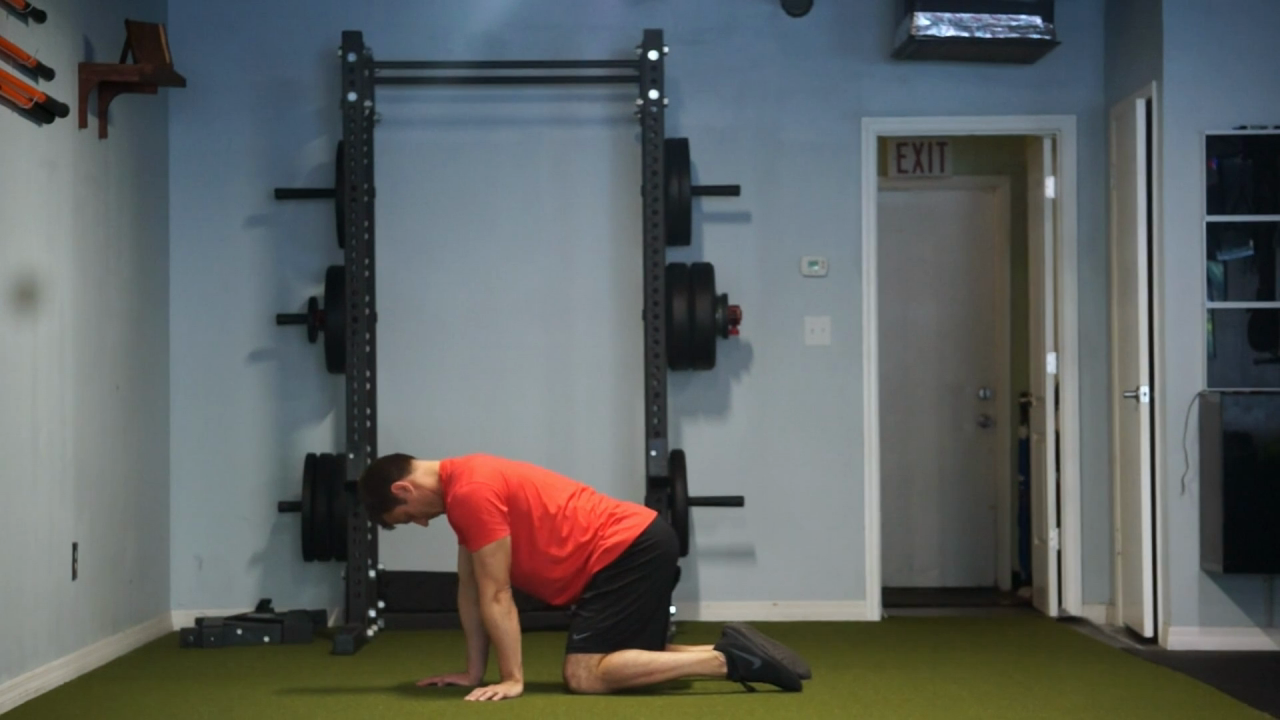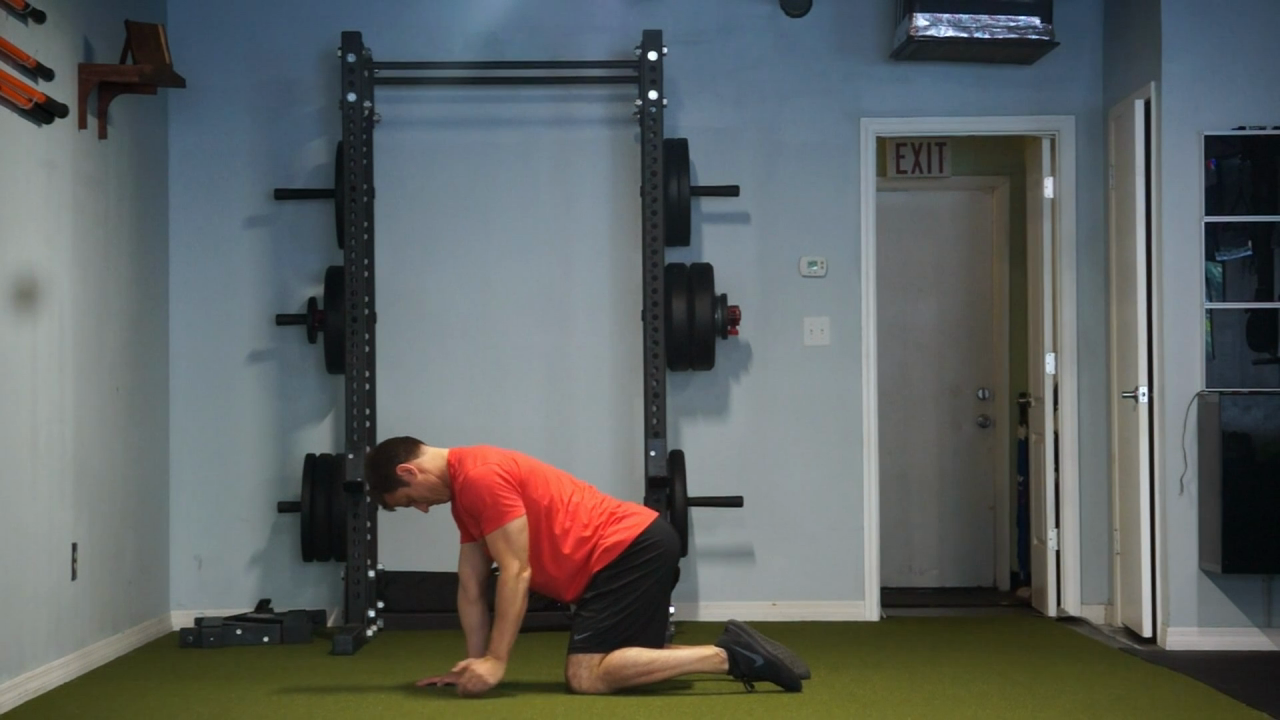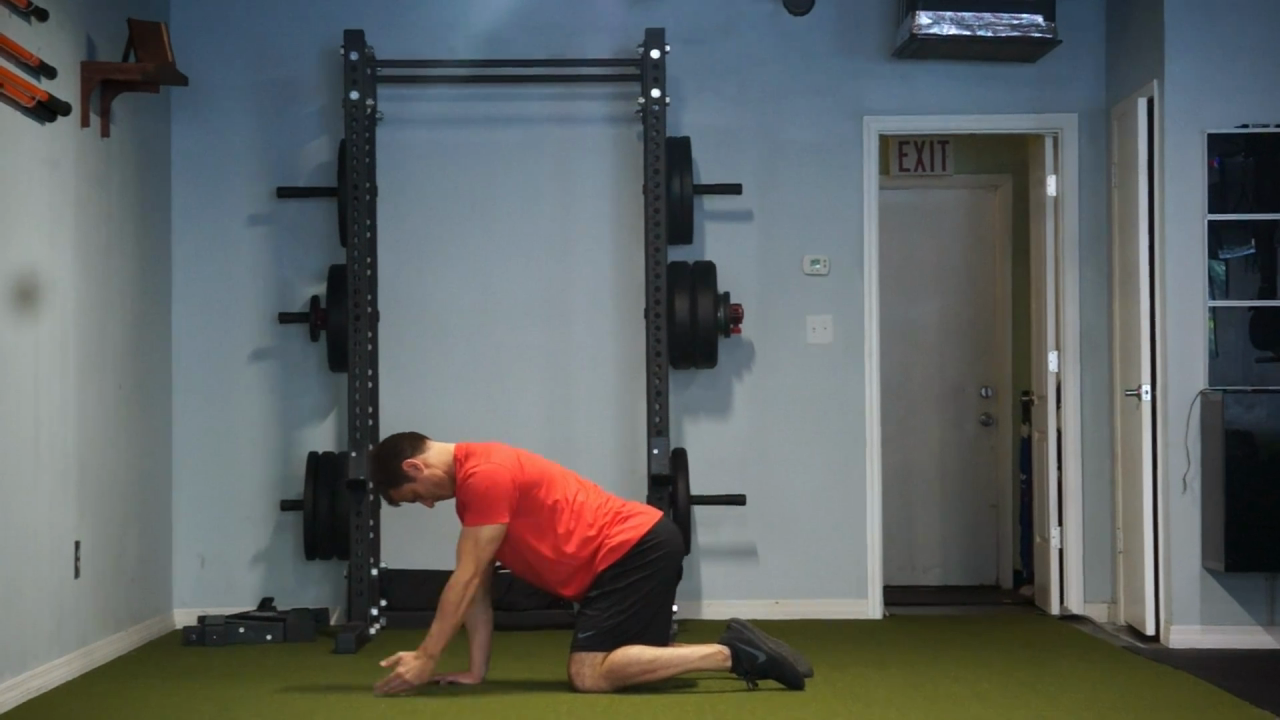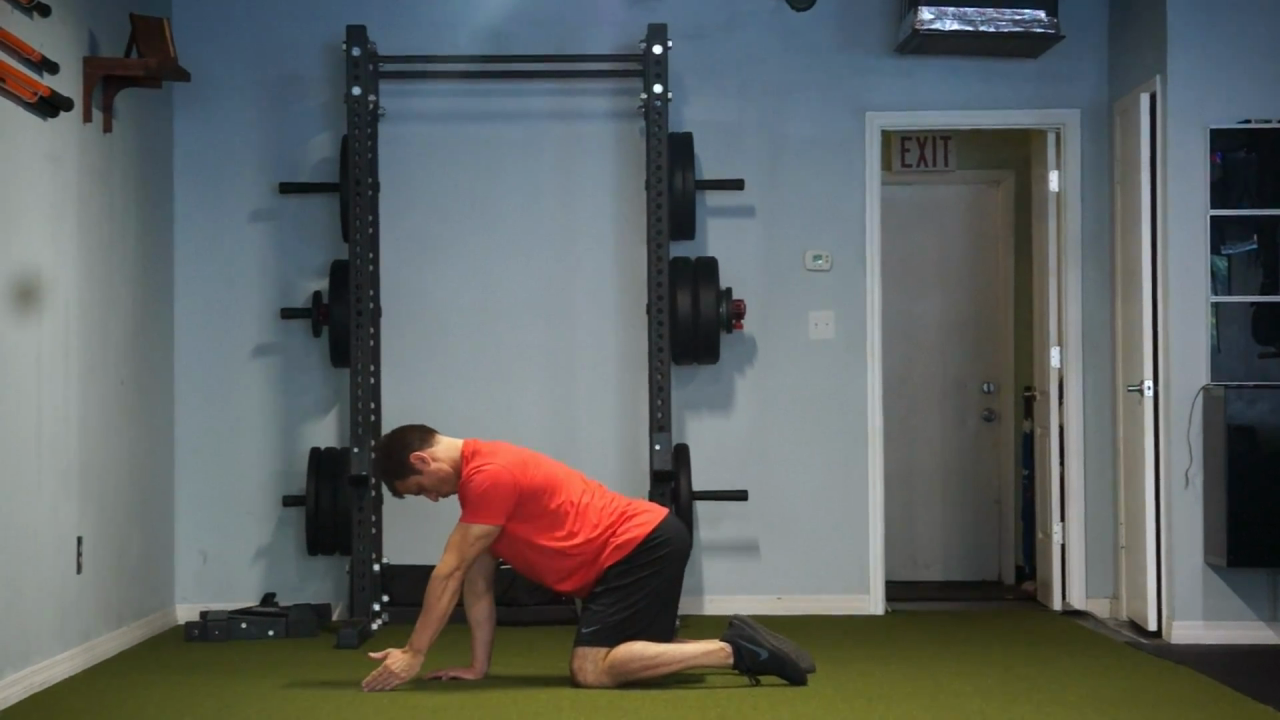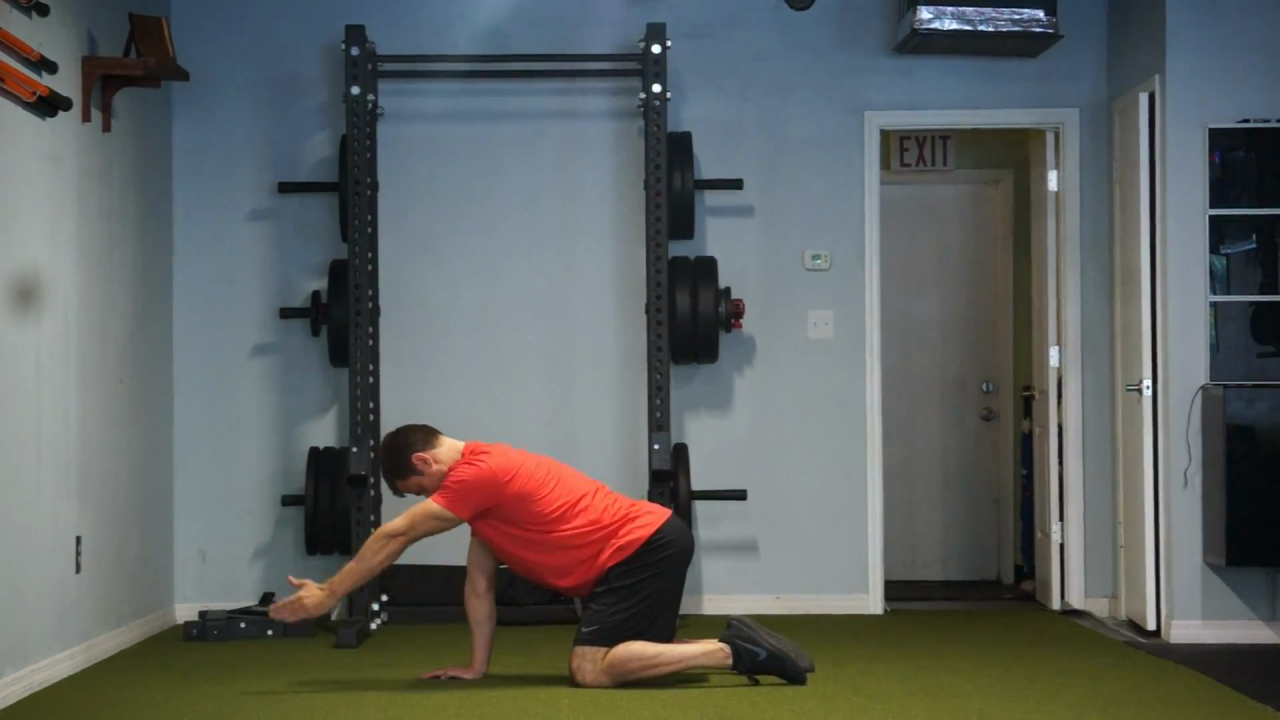
dt=0.7s
person 1, frame 1
left shoulder: (469, 493)
right shoulder: (463, 491)
left elbow: (495, 594)
right elbow: (470, 592)
left wrist: (512, 677)
right wrist: (473, 672)
left hip: (629, 548)
right hip: (641, 542)
left knee: (584, 673)
right knee: (625, 659)
left ankle: (728, 659)
right ankle: (730, 651)
person 1, frame 2
left shoulder: (480, 477)
right shoulder: (464, 491)
left elbow: (516, 573)
right elbow: (471, 588)
left wrist: (495, 659)
right wrist: (474, 665)
left hip: (631, 547)
right hip: (642, 543)
left knee: (585, 675)
right knee: (620, 659)
left ankle: (729, 656)
right ankle: (732, 650)
person 1, frame 3
left shoulder: (483, 475)
right shoulder: (471, 483)
left elbow: (466, 579)
right elbow: (477, 586)
left wrist: (425, 657)
right wrist: (475, 670)
left hip: (635, 547)
right hip: (646, 544)
left knee: (589, 674)
right knee: (620, 659)
left ankle: (731, 653)
right ankle: (734, 649)
person 1, frame 4
left shoulder: (488, 475)
right shoulder: (479, 472)
left elbow: (450, 573)
right elbow: (477, 582)
left wrist: (414, 654)
right wrist: (478, 665)
left hip: (643, 545)
right hip: (649, 541)
left knee: (590, 670)
right knee: (620, 656)
left ankle: (733, 651)
right ankle: (738, 646)
person 1, frame 5
left shoulder: (477, 473)
right shoulder: (483, 478)
left elbow: (396, 536)
right elbow: (479, 583)
left wrist: (328, 594)
right wrist: (476, 664)
left hip: (646, 547)
right hip: (652, 543)
left knee: (590, 668)
right knee: (616, 655)
left ankle: (732, 652)
right ankle: (734, 643)
